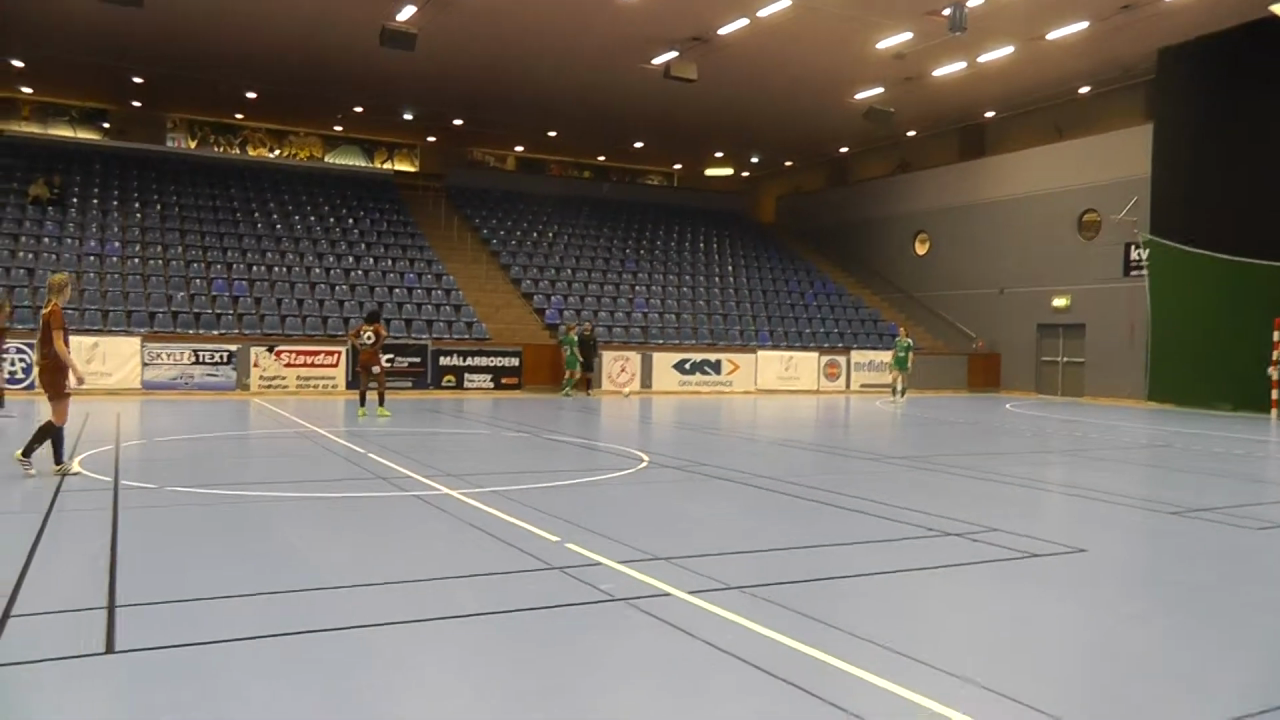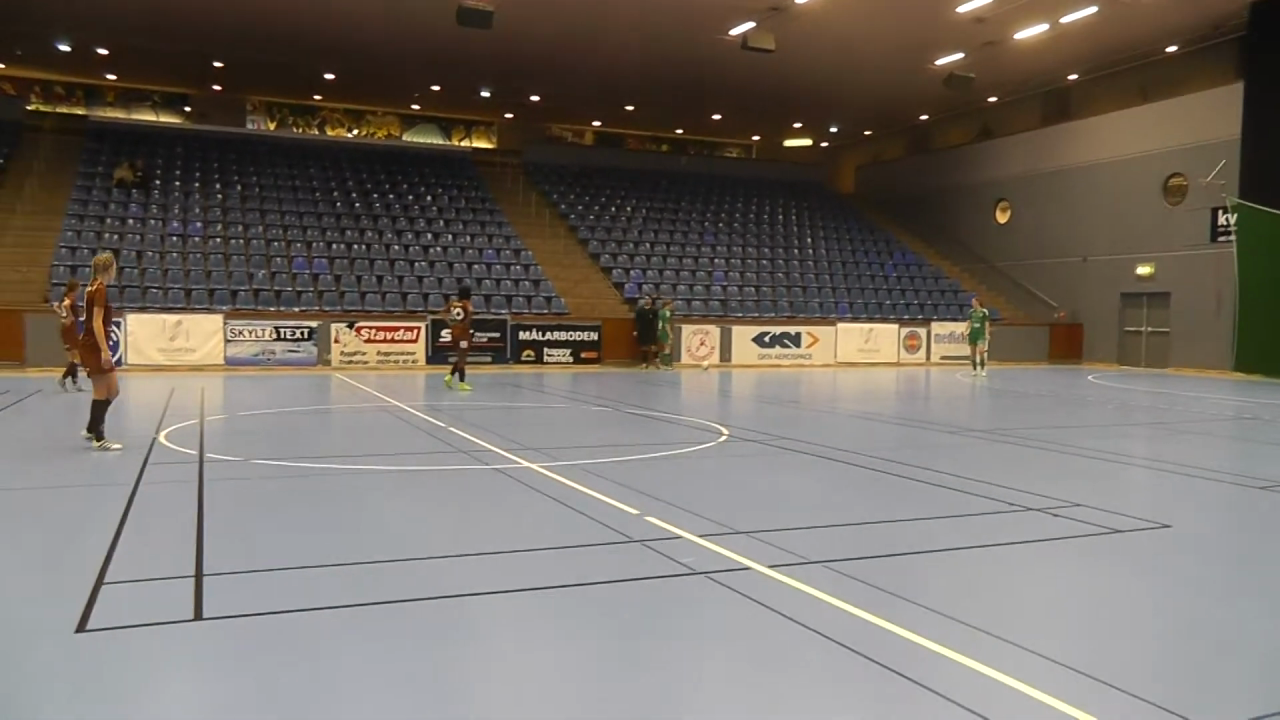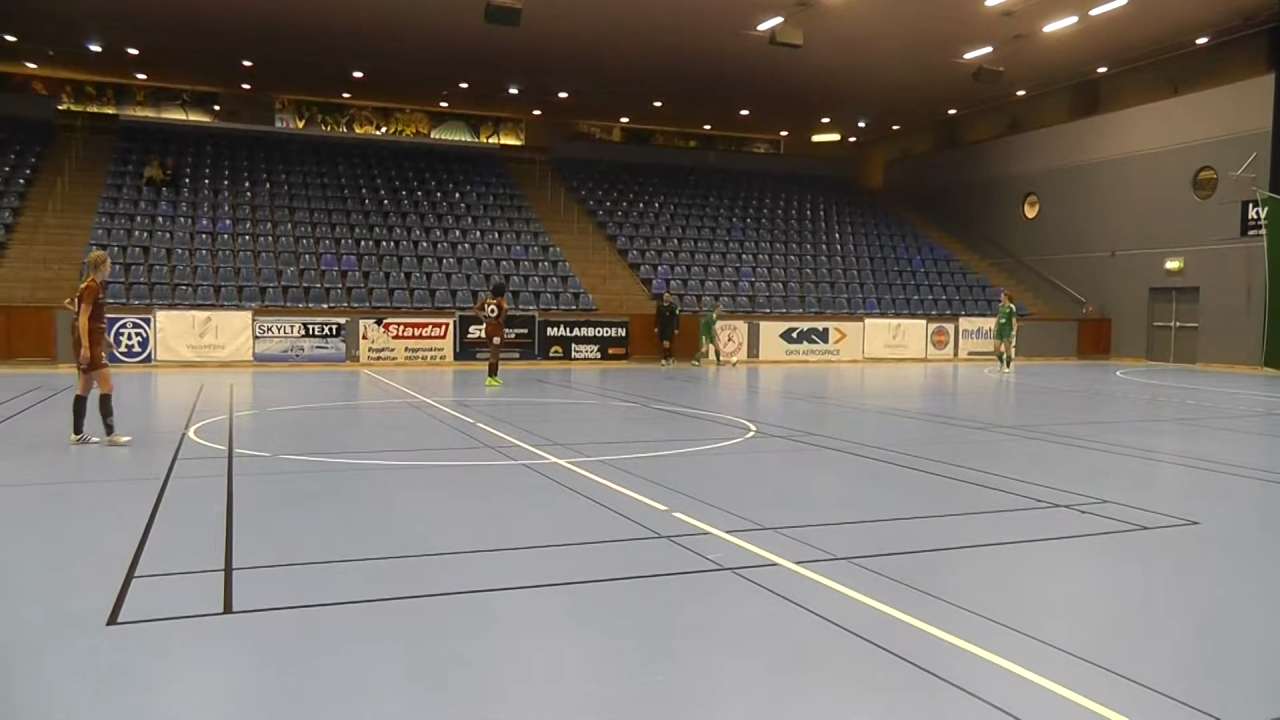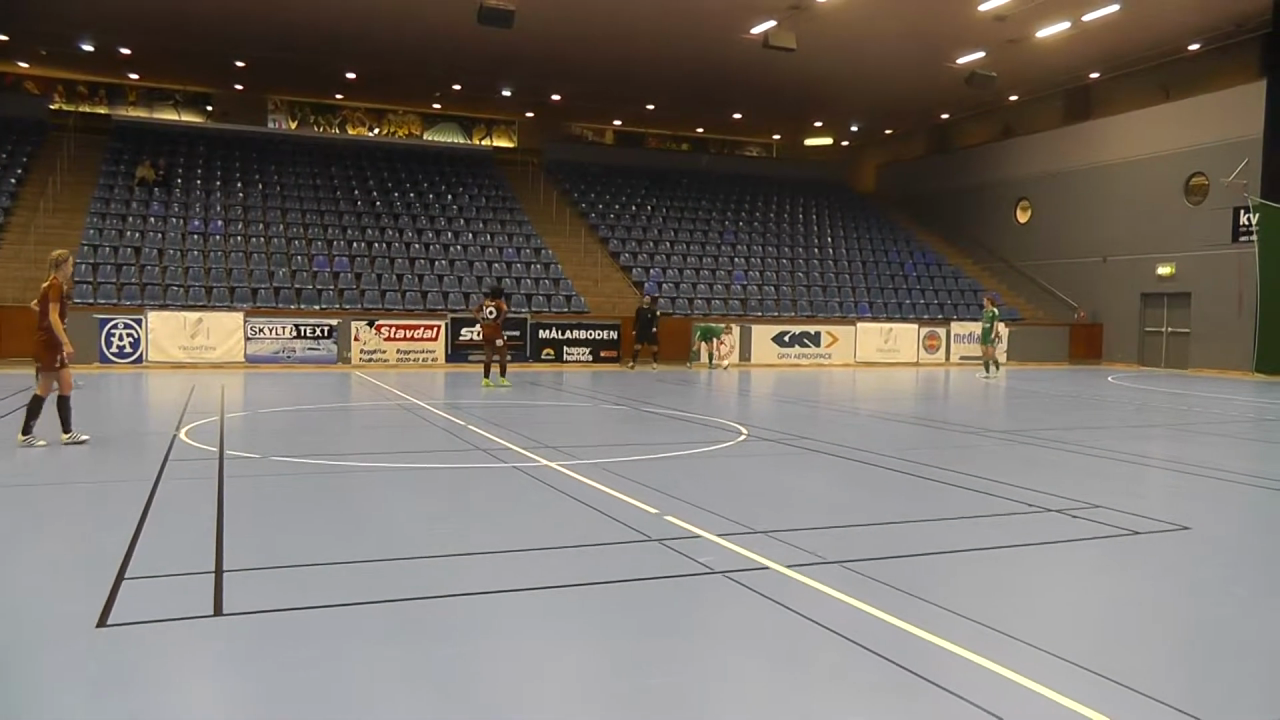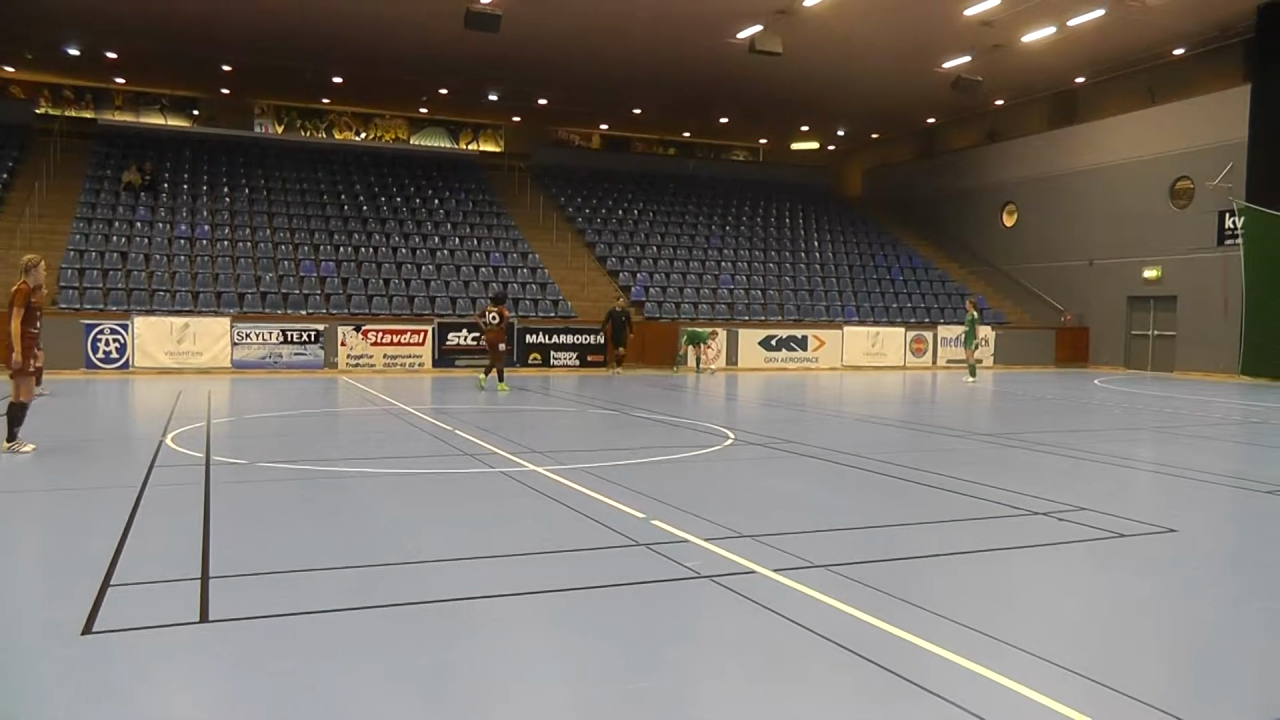
dt=0.5s
person 1, frame 1
left shoulder: (48, 309)
right shoulder: (56, 311)
left elbow: (42, 341)
right elbow: (59, 345)
left wrist: (40, 363)
right wrist: (76, 369)
left hip: (49, 369)
right hip: (55, 370)
left knee: (59, 419)
right knee: (59, 420)
left ankle: (60, 463)
right ankle: (24, 455)
person 1, frame 2
left shoulder: (94, 288)
right shoulder: (100, 289)
right elbow: (97, 322)
right wrist: (105, 350)
left hip: (94, 348)
right hip: (94, 348)
left knee: (112, 391)
right knee: (102, 394)
left ankle: (92, 430)
right ankle: (100, 439)
person 1, frame 3
left shoulder: (91, 285)
right shoulder: (91, 287)
right elbow: (83, 318)
left wrist: (105, 339)
right wrist: (85, 346)
left hip: (91, 345)
right hip: (88, 345)
left knee: (84, 389)
right knee: (106, 387)
left ankle: (78, 433)
right ankle: (110, 433)
person 1, frame 4
left shoulder: (54, 285)
right shoulder: (55, 285)
right elbow: (53, 317)
right wrist: (66, 343)
left hip: (51, 344)
right hip: (48, 344)
left knee: (66, 388)
right knee: (43, 391)
left ankle: (68, 433)
right ankle: (26, 434)
person 1, frame 5
left shoulder: (29, 291)
right shoulder: (23, 290)
right elbow: (15, 323)
left wrist: (35, 349)
right wrist: (17, 351)
left hip: (25, 349)
right hip: (19, 350)
left knee: (18, 397)
right knee: (26, 397)
left ankle: (13, 440)
right ankle: (11, 441)
